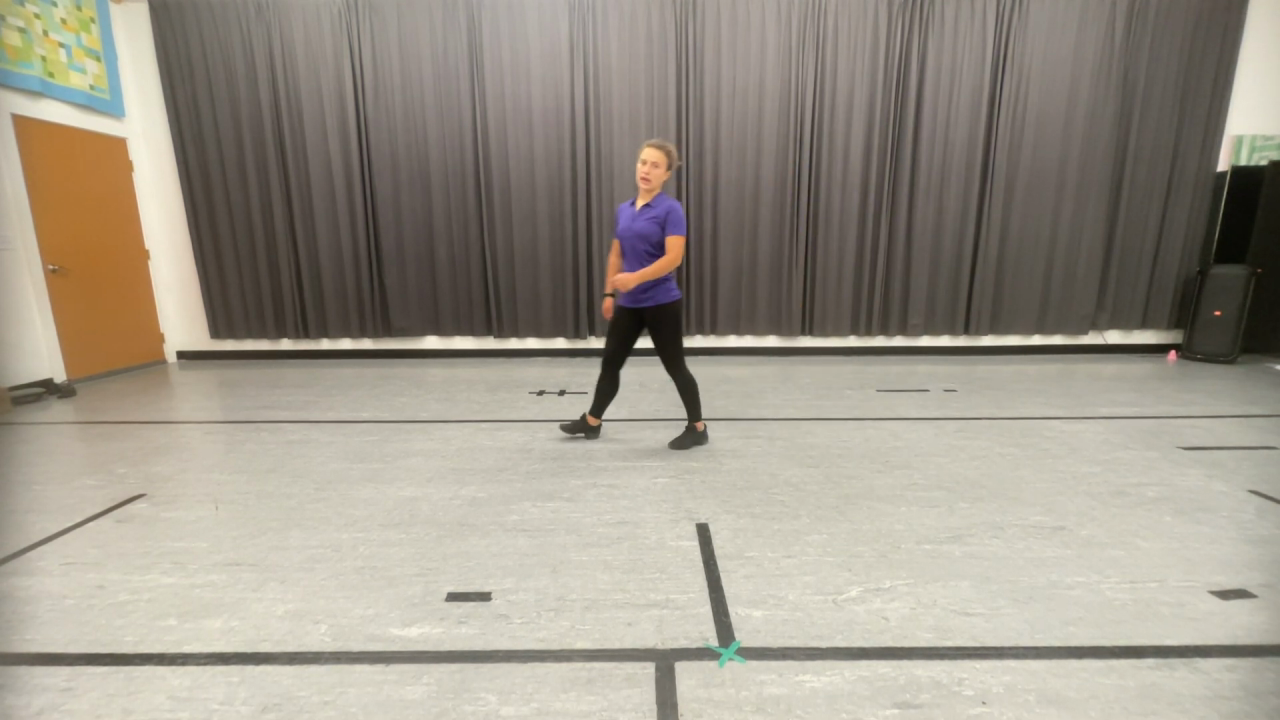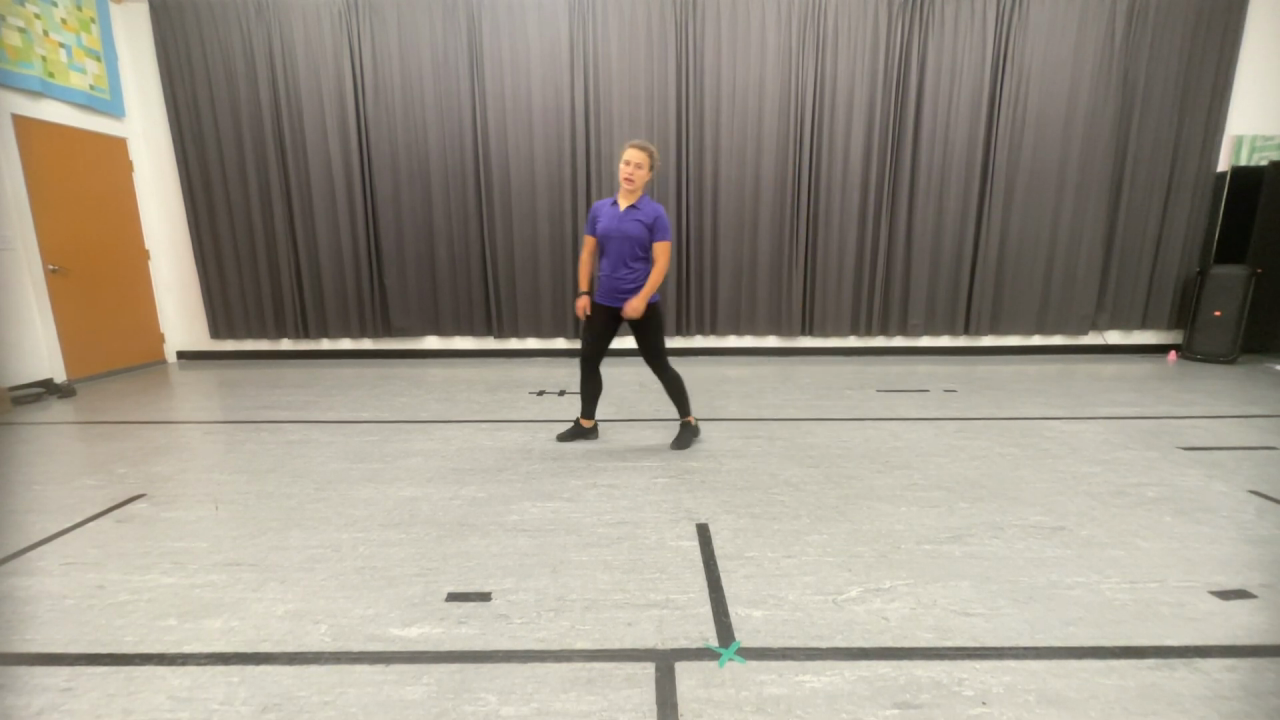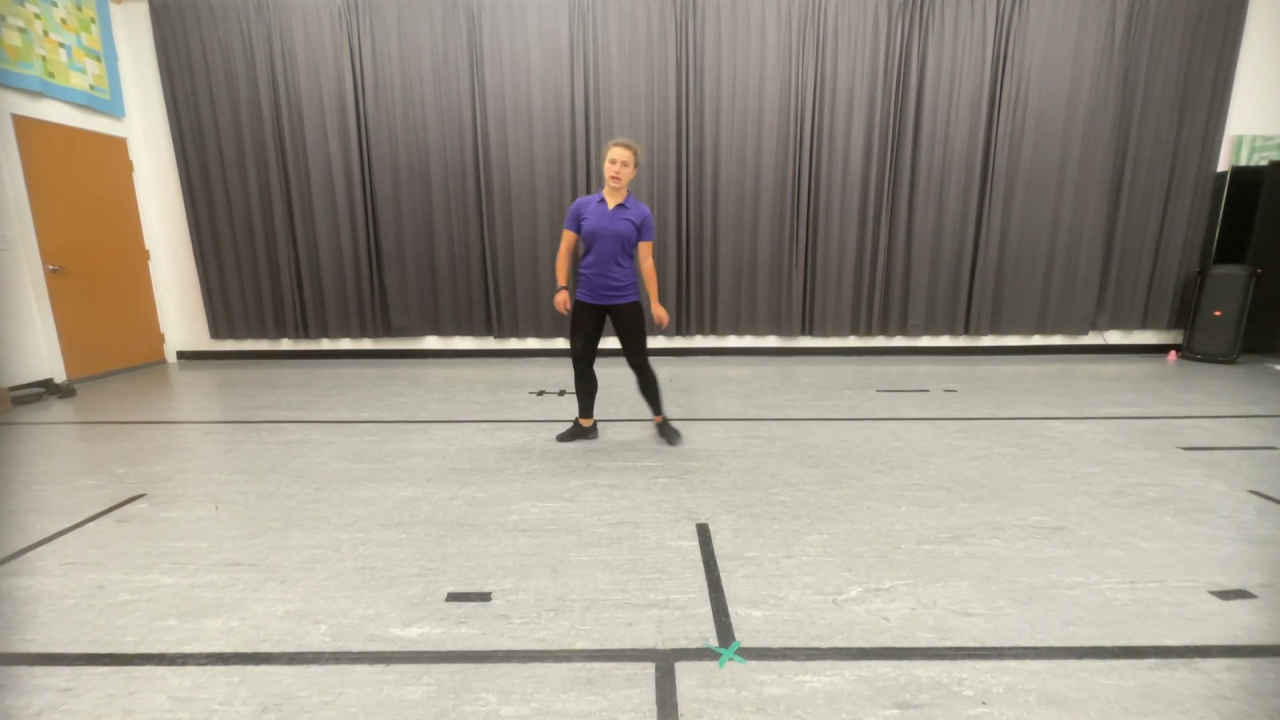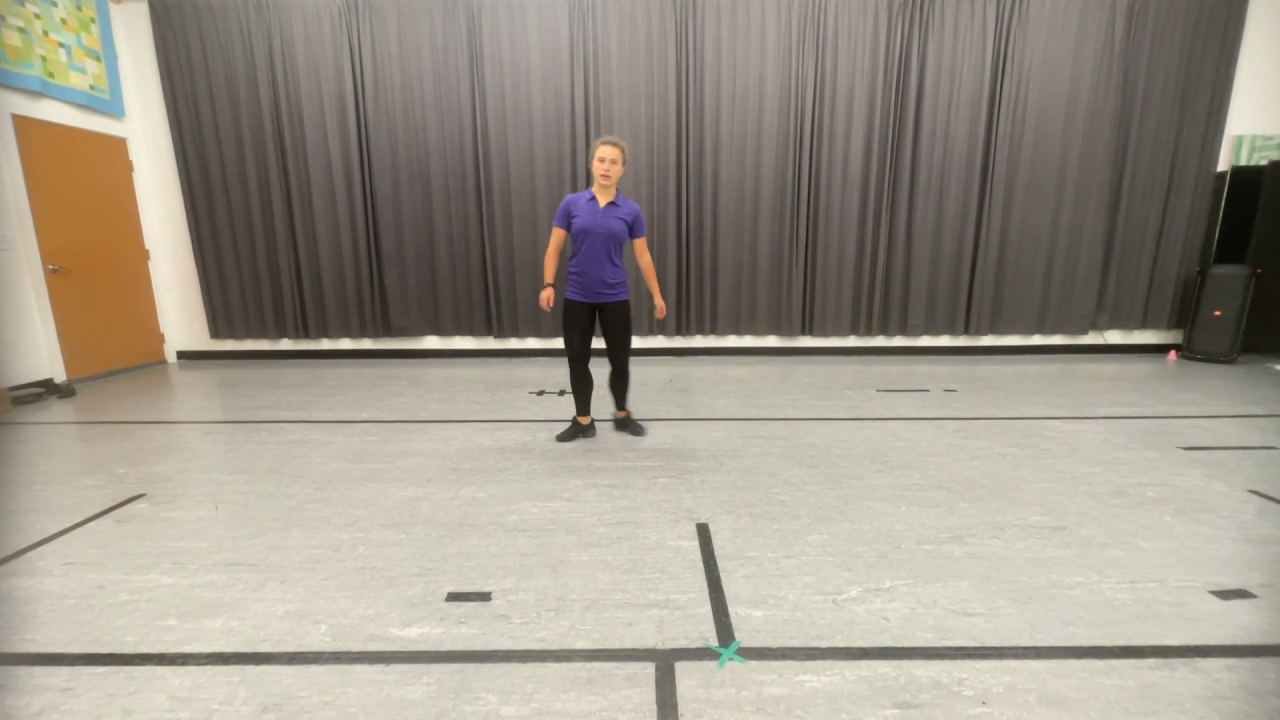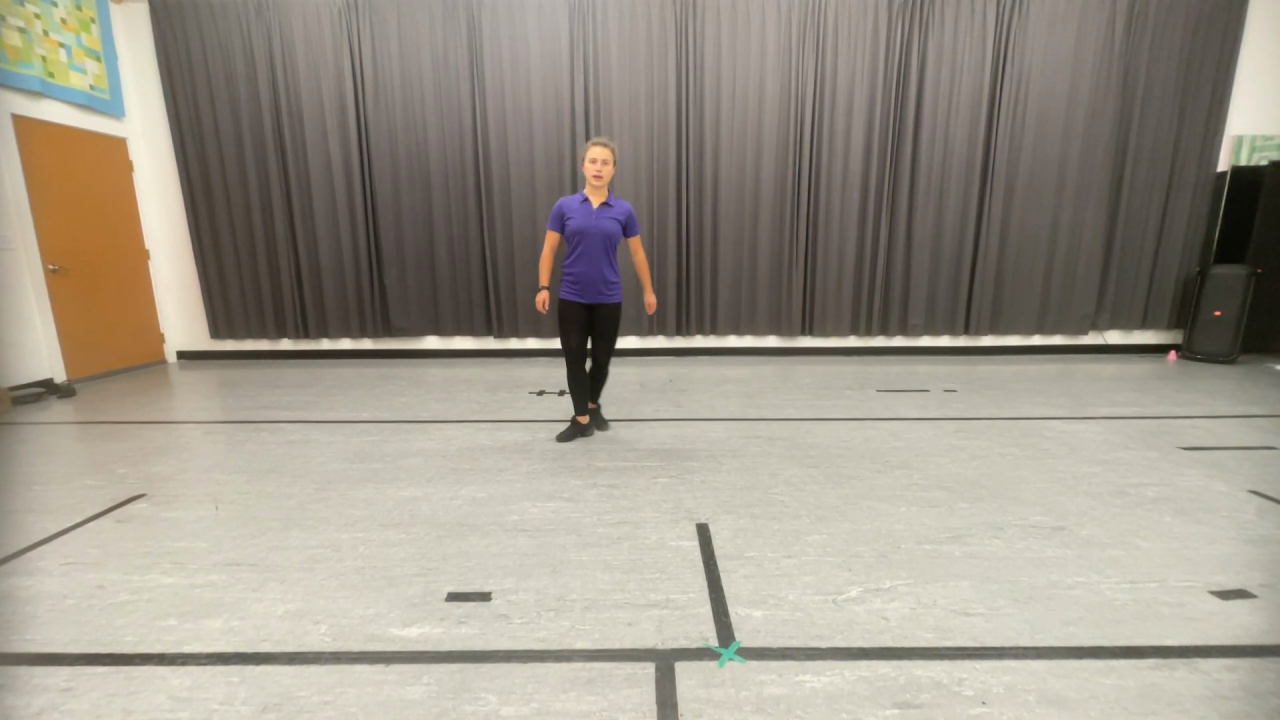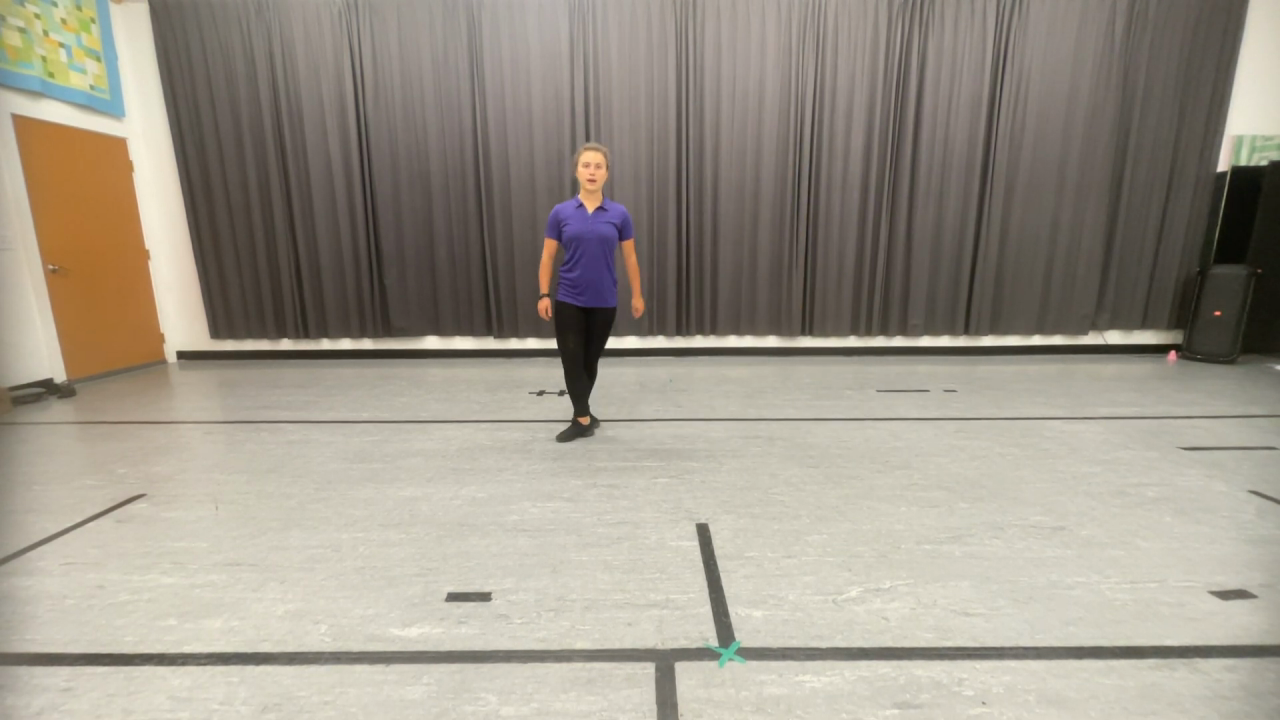
dt=0.1s
person 1, frame 1
left shoulder: (671, 210)
right shoulder: (624, 211)
left elbow: (674, 257)
right elbow: (616, 255)
left wrist: (636, 278)
right wrist: (609, 293)
left hip: (662, 302)
right hip: (627, 304)
left knee: (675, 366)
right knee: (611, 362)
left ankle: (697, 428)
right ankle: (591, 421)
person 1, frame 2
left shoulder: (654, 213)
right shoulder: (599, 209)
left elbow: (661, 262)
right elbow: (587, 255)
left wrist: (641, 298)
right wrist: (583, 293)
left hip: (641, 302)
right hip: (605, 302)
left knee: (658, 364)
right knee: (588, 361)
left ankle: (688, 422)
right ankle: (586, 424)
person 1, frame 3
left shoulder: (640, 213)
right shoulder: (582, 206)
left elbow: (646, 261)
right elbow: (566, 250)
left wrist: (655, 302)
right wrist: (562, 288)
left hip: (625, 300)
right hip: (587, 299)
left knee: (639, 362)
right knee: (581, 361)
left ankle: (661, 419)
right ankle: (585, 422)
person 1, frame 4
left shoulder: (631, 210)
right shoulder: (571, 203)
left elbow: (643, 255)
right elbow: (555, 248)
left wrist: (656, 295)
right wrist: (548, 285)
left hip: (615, 297)
right hip: (577, 297)
left knee: (620, 360)
right knee: (577, 360)
left ankle: (622, 415)
right ankle: (583, 420)
person 1, frame 5
left shoulder: (624, 210)
right shoulder: (564, 206)
left elbow: (637, 254)
right elbow: (549, 250)
left wrist: (648, 290)
right wrist: (543, 287)
left hip: (608, 298)
right hip: (572, 297)
left knee: (602, 359)
right knee: (574, 358)
left ankle: (593, 406)
right ankle: (581, 419)
person 1, frame 6
left shoulder: (619, 214)
right shoulder: (560, 212)
left elbow: (630, 257)
right elbow: (548, 257)
left wrist: (637, 294)
right wrist: (544, 295)
left hip: (604, 301)
right hip: (569, 300)
left knee: (590, 360)
right knee: (571, 360)
left ankle: (583, 410)
right ankle: (581, 419)
